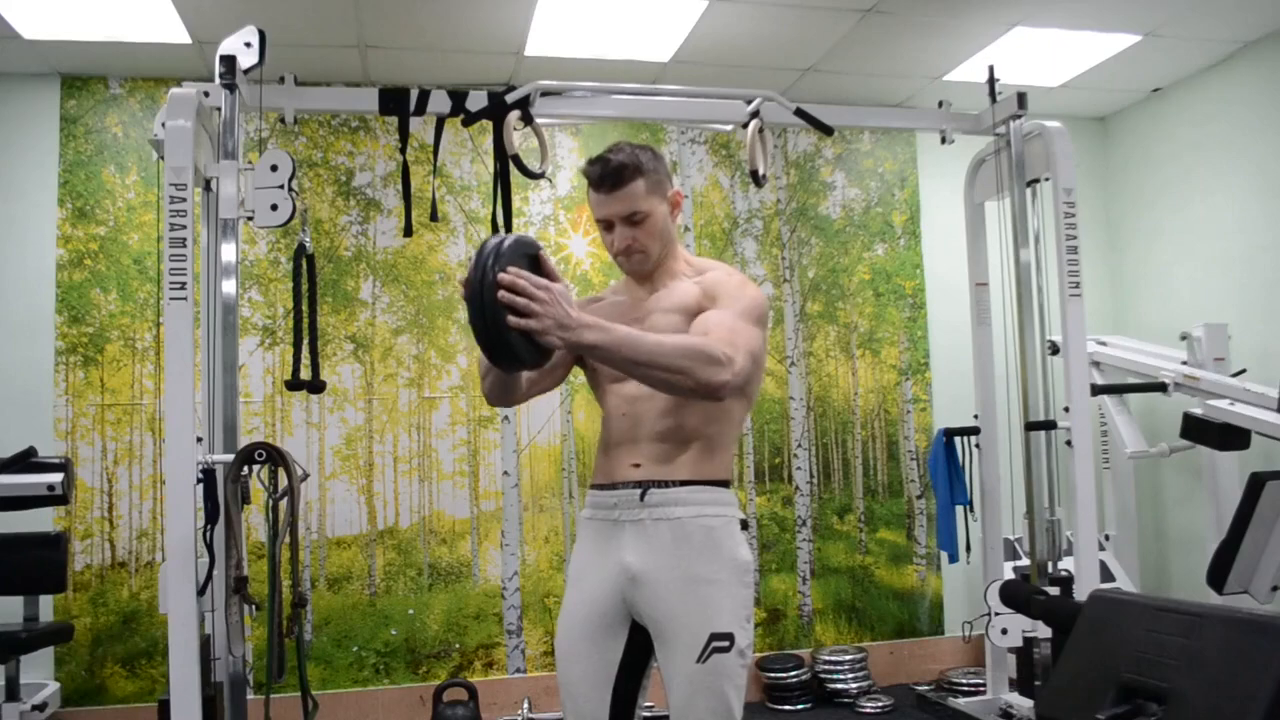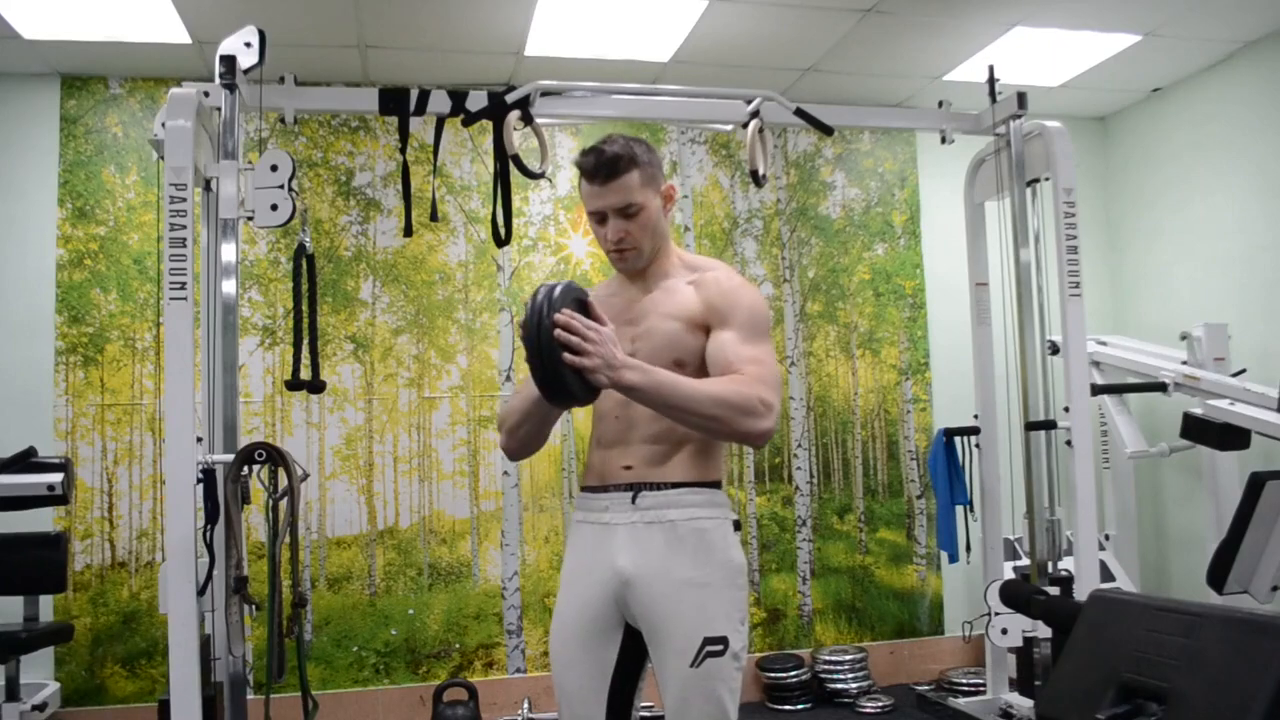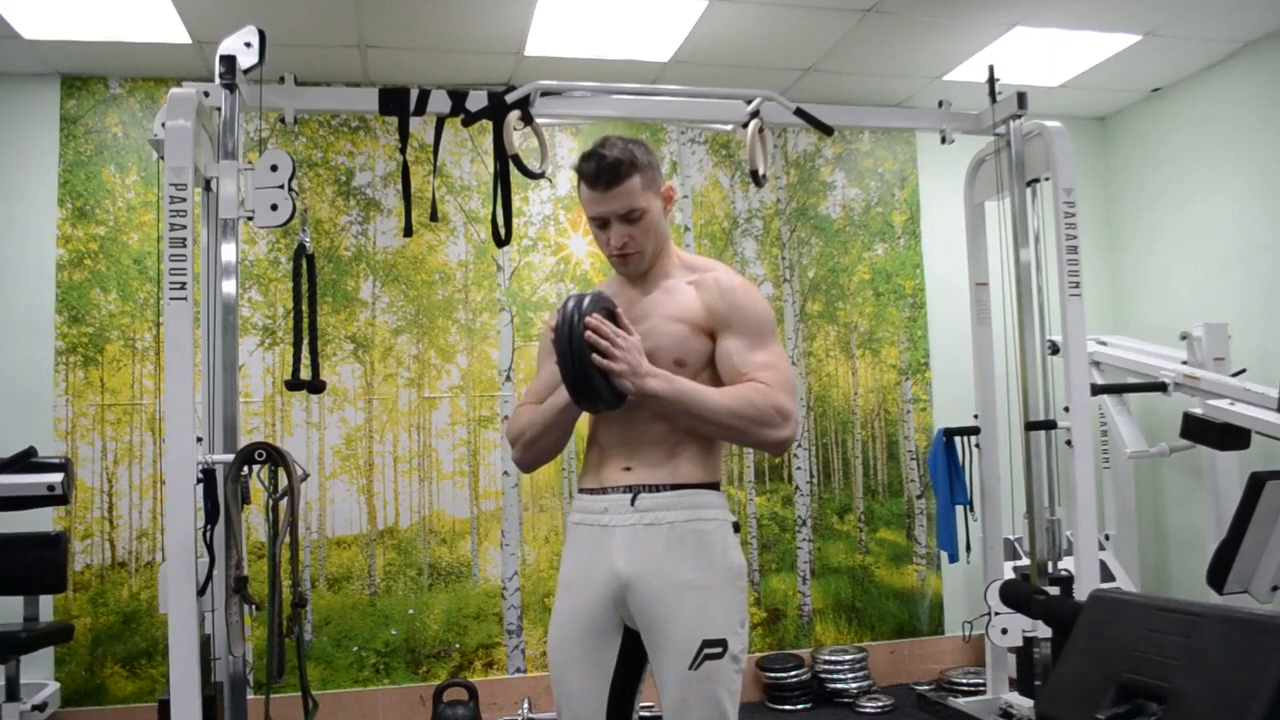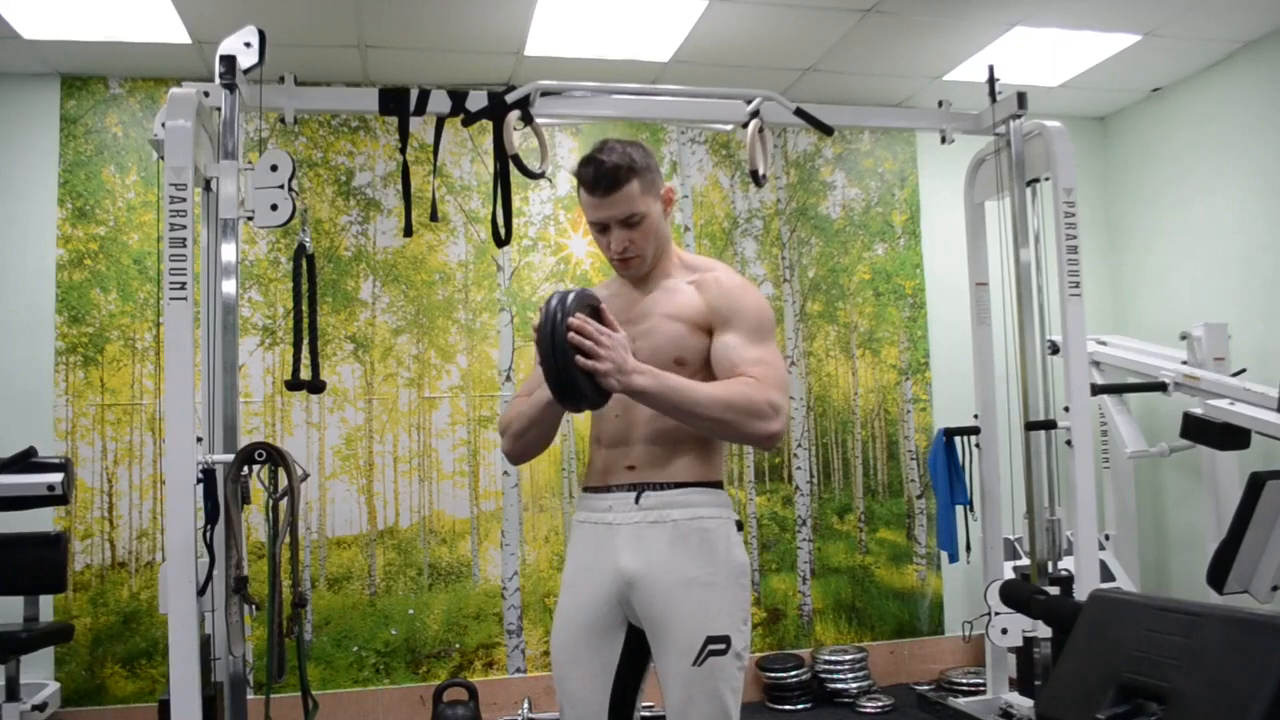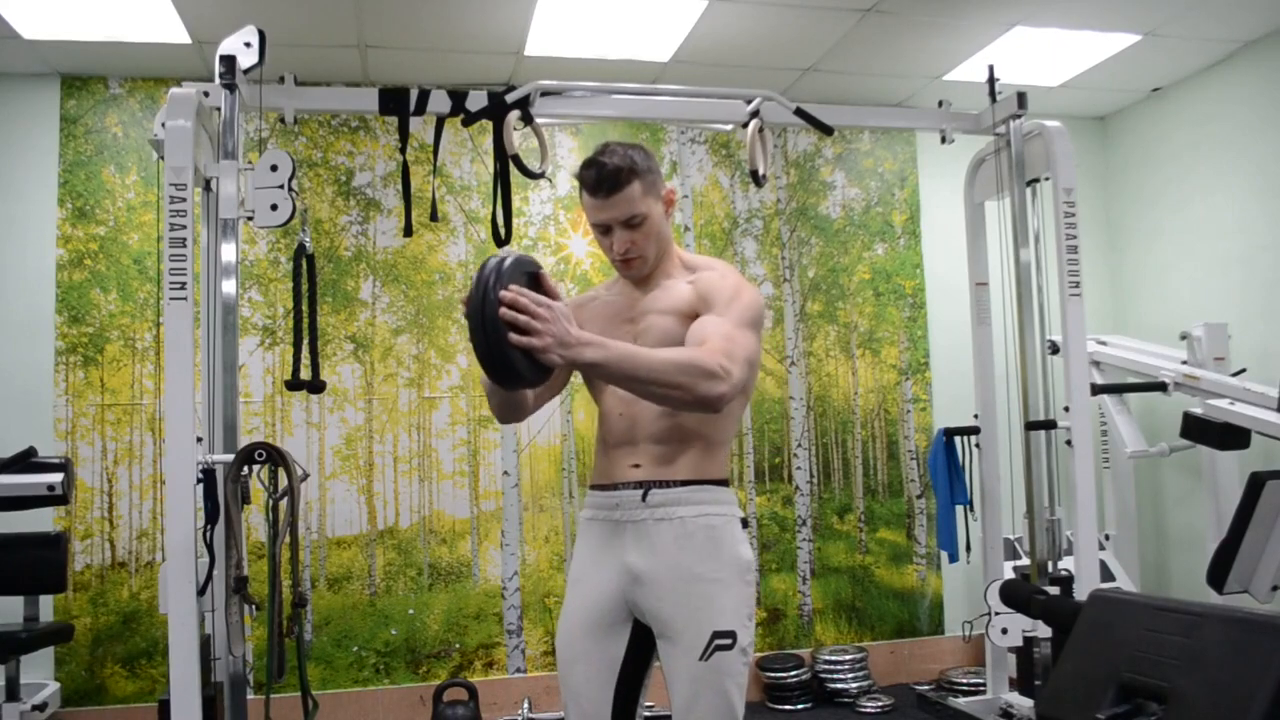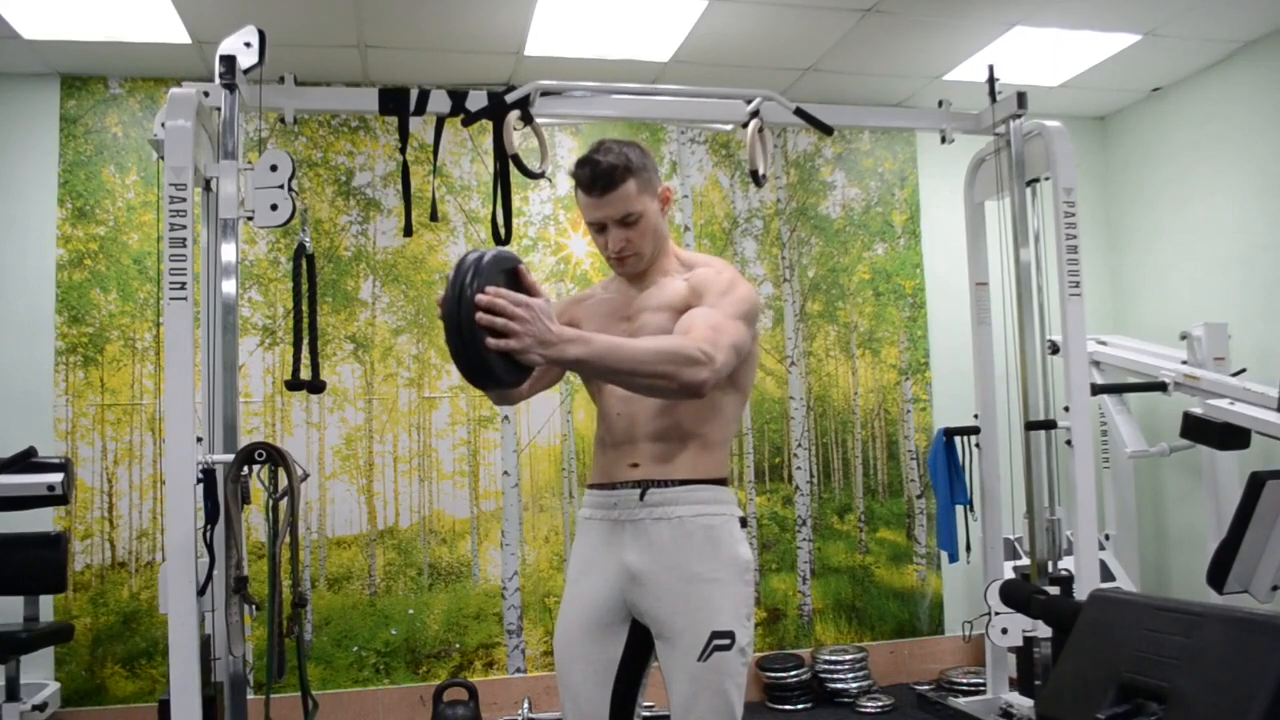
dt=0.4s
person 1, frame 1
left shoulder: (729, 291)
right shoulder: (593, 311)
left elbow: (715, 373)
right elbow: (504, 390)
left wrist: (579, 329)
right wrist: (505, 329)
left hip: (693, 530)
right hip: (601, 532)
person 1, frame 2
left shoulder: (722, 291)
right shoulder: (585, 313)
left elbow: (757, 414)
right elbow: (515, 440)
left wrist: (624, 371)
left hip: (687, 532)
right hip: (594, 535)
person 1, frame 3
left shoulder: (721, 293)
right shoulder: (580, 317)
left elbow: (777, 421)
right elbow: (524, 449)
left wrist: (647, 378)
left hip: (686, 533)
right hip: (590, 536)
person 1, frame 4
left shoulder: (722, 293)
right shoulder: (580, 315)
left elbow: (766, 416)
right elbow: (515, 443)
left wrist: (634, 375)
left hip: (689, 532)
right hip: (595, 536)
person 1, frame 5
left shoulder: (721, 289)
right shoulder: (581, 309)
left elbow: (714, 383)
right elbow: (511, 408)
left wrist: (581, 347)
right wrist: (508, 350)
left hip: (693, 528)
right hip: (602, 531)
person 1, frame 6
left shoulder: (720, 286)
right shoulder: (582, 308)
left elbow: (695, 368)
right elbow: (512, 385)
left wrist: (560, 342)
right wrist: (491, 341)
left hip: (692, 528)
right hip: (600, 531)
